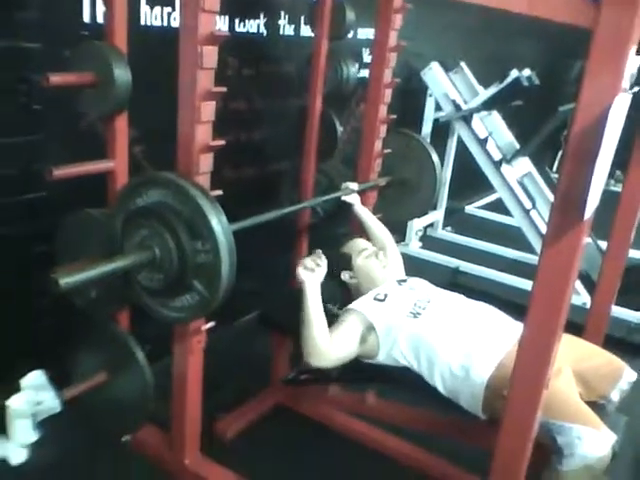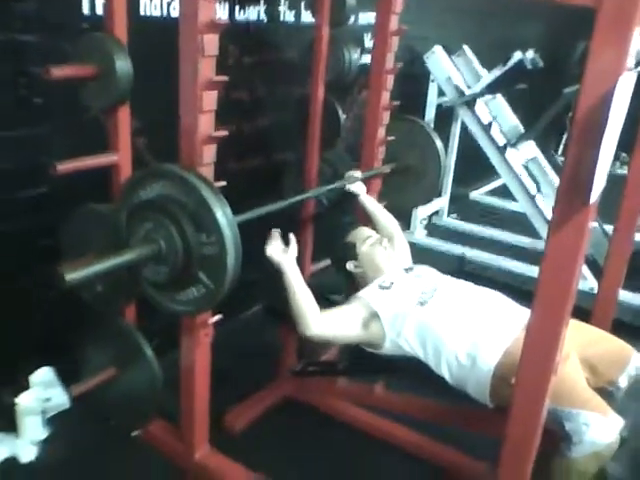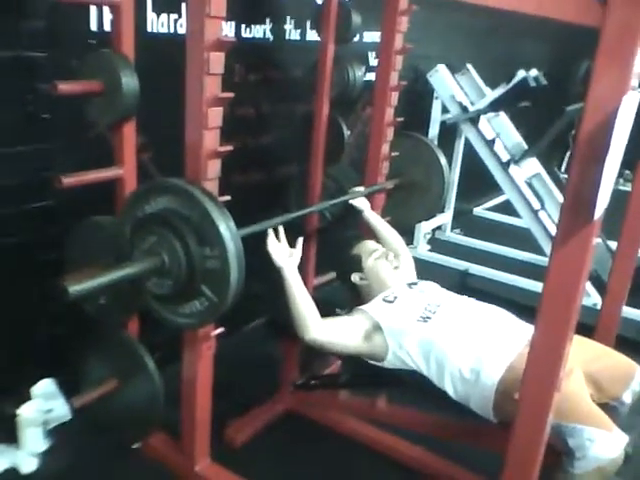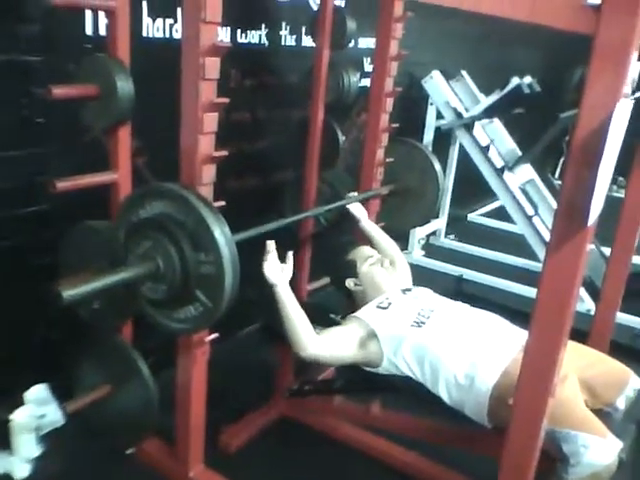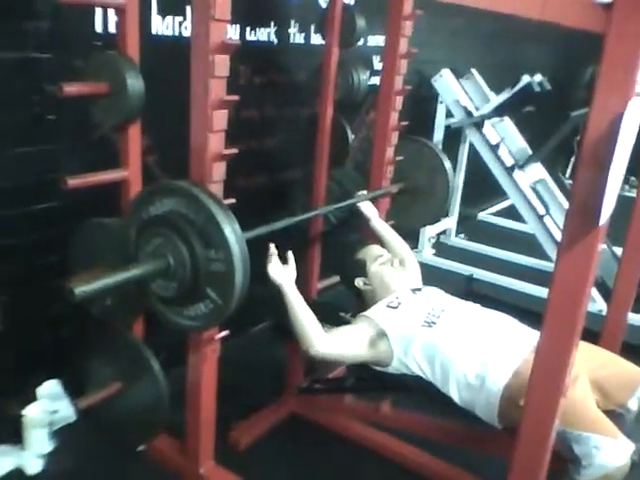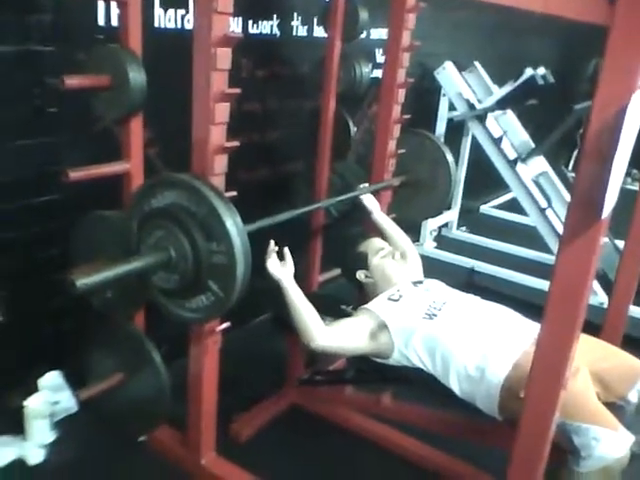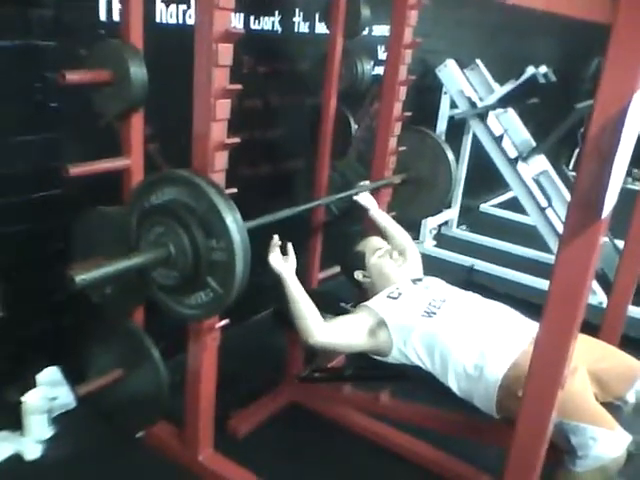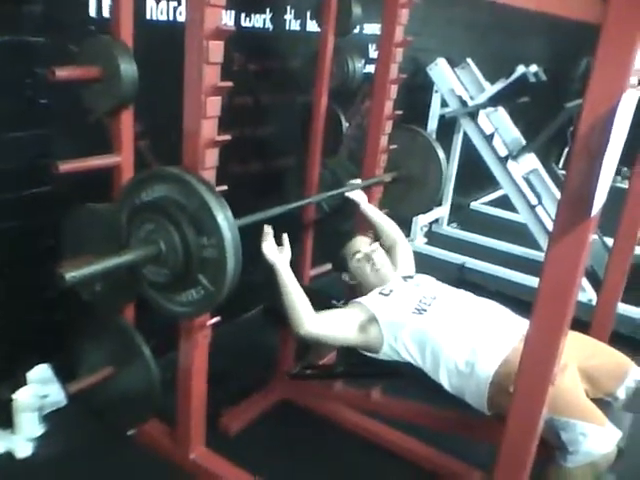
dt=0.3s
person 1, frame 1
left shoulder: (400, 283)
right shoulder: (361, 317)
left elbow: (389, 244)
right elbow: (319, 356)
left wrist: (358, 208)
right wrist: (310, 286)
left hip: (519, 337)
right hip: (495, 371)
right knee: (590, 448)
person 1, frame 2
left shoulder: (406, 271)
right shoulder: (368, 308)
left elbow: (396, 233)
right elbow: (314, 326)
left wrist: (364, 197)
right wrist: (288, 267)
left hip: (530, 326)
right hip: (504, 359)
right knee: (598, 434)
person 1, frame 3
left shoulder: (411, 286)
right shoulder: (371, 323)
left elbow: (401, 249)
right elbow: (313, 332)
left wrist: (368, 212)
right wrist: (288, 270)
left hip: (534, 340)
right hip: (507, 374)
right knee: (602, 450)
person 1, frame 4
left shoulder: (407, 292)
right shoulder: (365, 328)
left elbow: (397, 256)
right elbow: (309, 346)
left wrist: (362, 220)
right wrist: (280, 284)
left hip: (528, 347)
right hip: (501, 379)
person 1, frame 5
left shoulder: (415, 292)
right shoulder: (374, 328)
left elbow: (407, 256)
right elbow: (318, 345)
left wrist: (374, 219)
right wrist: (286, 286)
left hip: (538, 345)
right hip: (511, 379)
person 1, frame 6
left shoulder: (418, 283)
right shoulder: (375, 321)
left elbow: (408, 250)
right elbow: (318, 338)
left wrist: (375, 212)
right wrist: (286, 281)
left hip: (539, 339)
right hip: (512, 371)
person 1, frame 7
left shoulder: (415, 281)
right shoulder: (374, 318)
left elbow: (408, 246)
right elbow: (317, 334)
left wrist: (374, 210)
right wrist: (288, 276)
left hip: (539, 337)
right hip: (510, 370)
person 1, frame 8
left shoulder: (406, 278)
right shoulder: (365, 315)
left elbow: (398, 240)
right elbow: (308, 325)
left wrist: (364, 205)
right wrist: (280, 266)
left hip: (529, 334)
right hip: (499, 367)
right knee: (594, 447)
